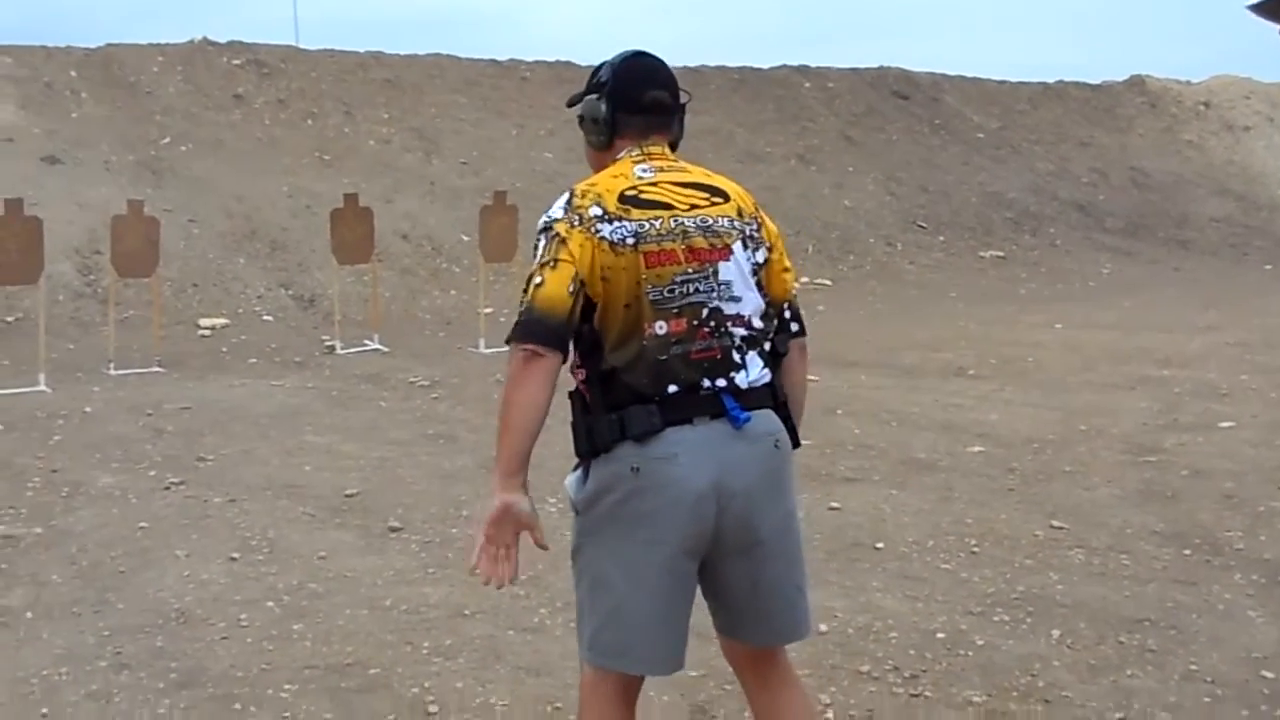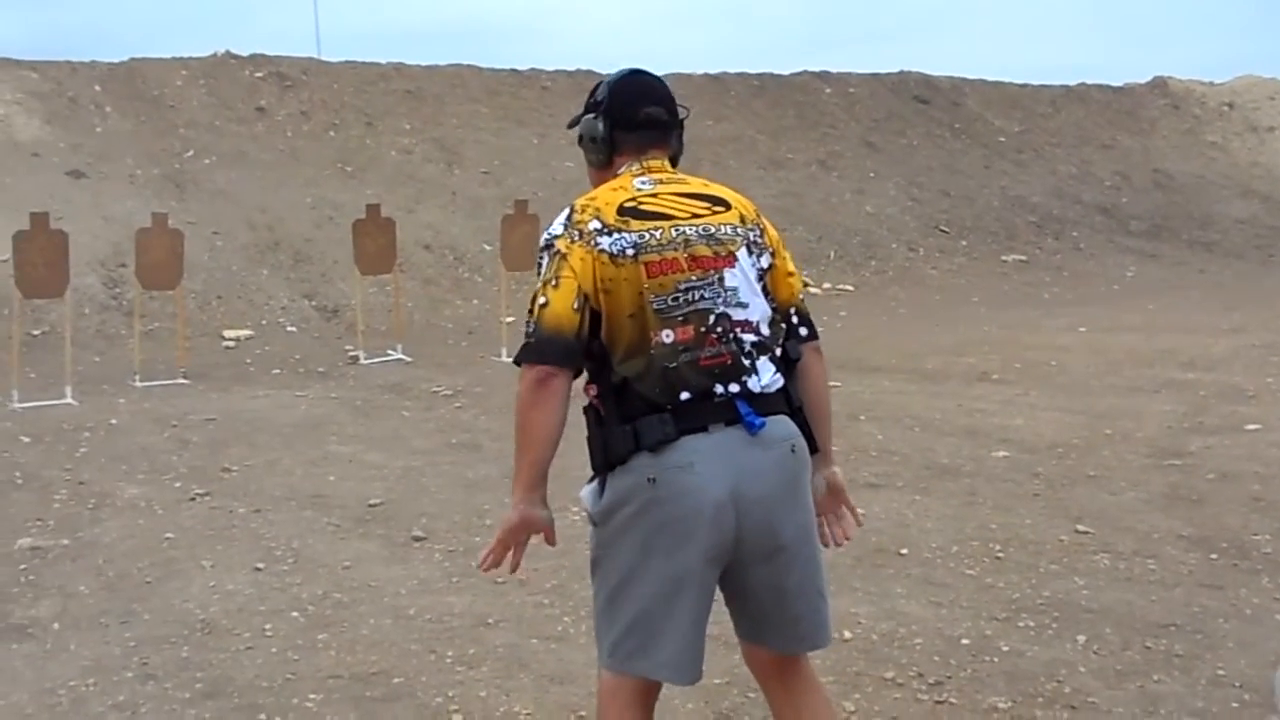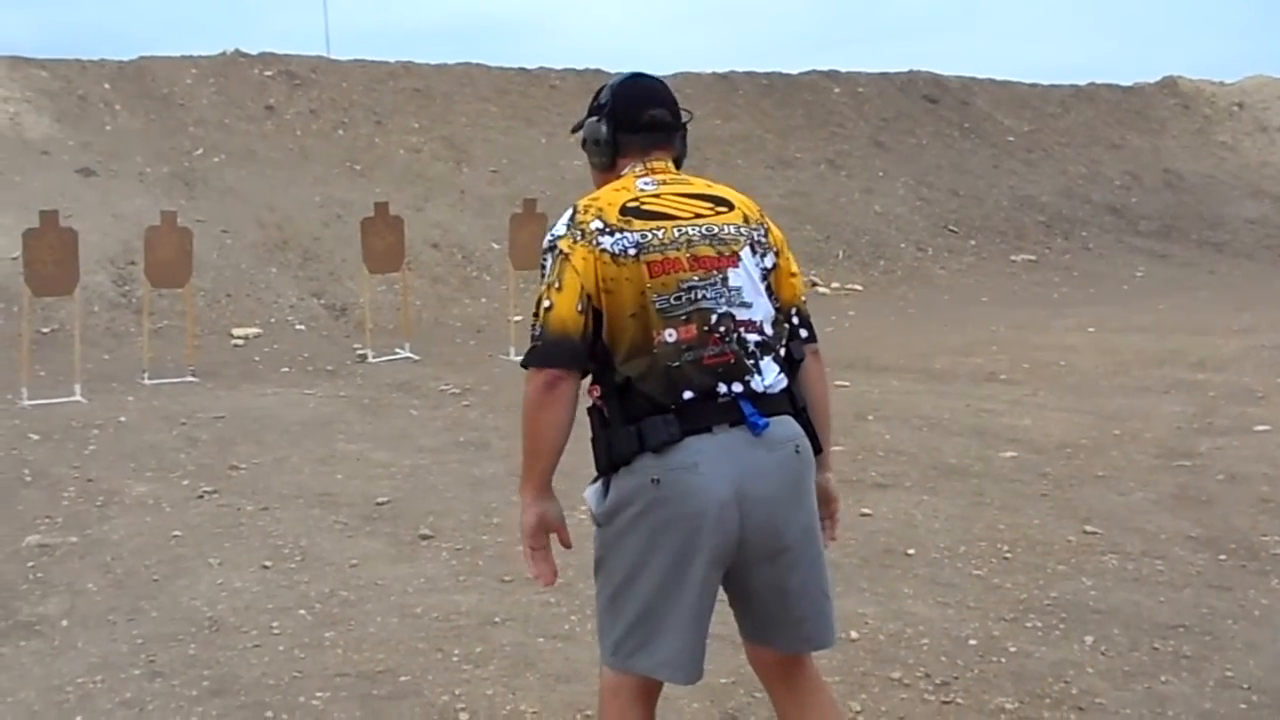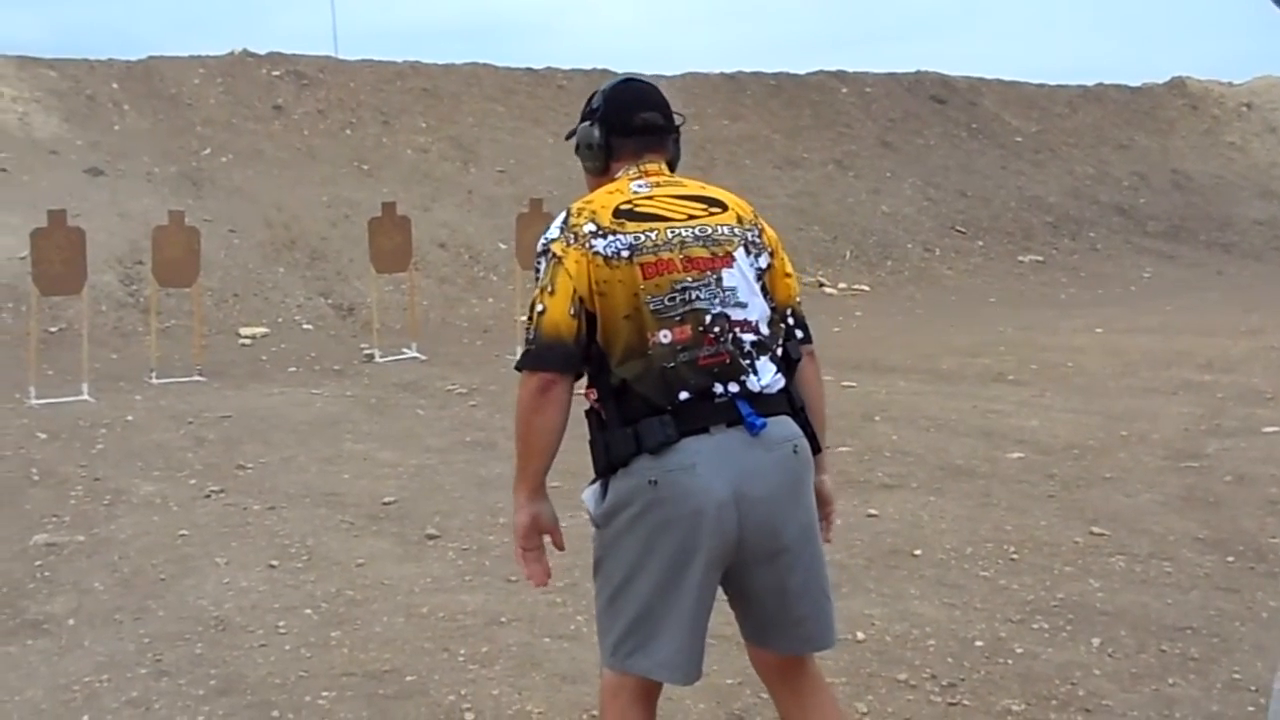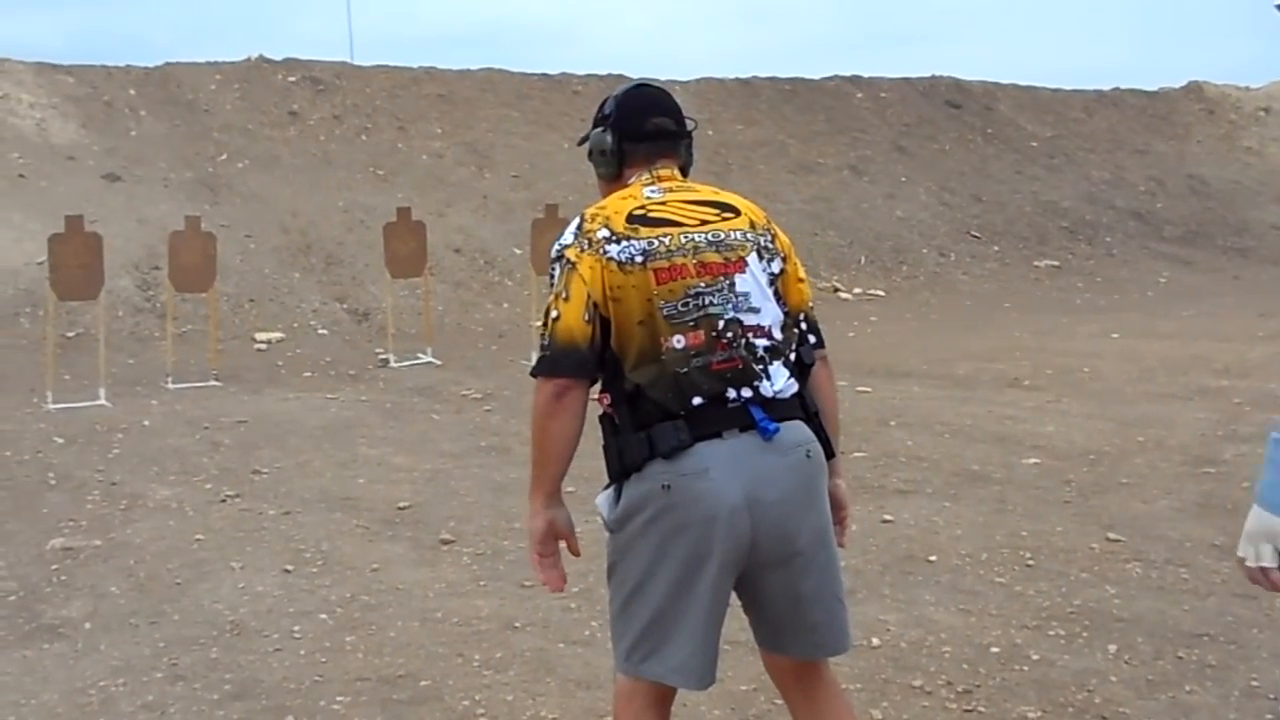
dt=0.4s
person 1, frame 1
left shoulder: (584, 212)
right shoulder: (737, 204)
left elbow: (537, 351)
right elbow: (790, 342)
left wrist: (509, 487)
right wrist: (782, 444)
left hip: (646, 465)
right hip: (753, 449)
right knee: (762, 654)
person 1, frame 2
left shoulder: (584, 227)
right shoulder: (741, 212)
left elbow: (547, 370)
right elbow: (803, 346)
left wrist: (528, 496)
right wrist: (822, 461)
left hip: (664, 473)
right hip: (771, 454)
right knee: (783, 659)
person 1, frame 3
left shoulder: (588, 227)
right shoulder: (746, 213)
left elbow: (553, 371)
right elbow: (804, 349)
left wrist: (536, 492)
right wrist: (820, 465)
left hip: (669, 472)
right hip: (775, 454)
right knee: (787, 659)
person 1, frame 4
left shoulder: (582, 230)
right shoulder: (739, 214)
left elbow: (547, 375)
right elbow: (799, 351)
left wrist: (529, 493)
right wrist: (815, 464)
left hip: (667, 474)
right hip: (773, 455)
right knee: (790, 661)
person 1, frame 5
left shoulder: (596, 236)
right shoulder: (751, 219)
left elbow: (562, 381)
right elbow: (812, 356)
left wrist: (545, 499)
right wrist: (829, 469)
left hip: (680, 479)
right hip: (786, 459)
right knee: (804, 666)
